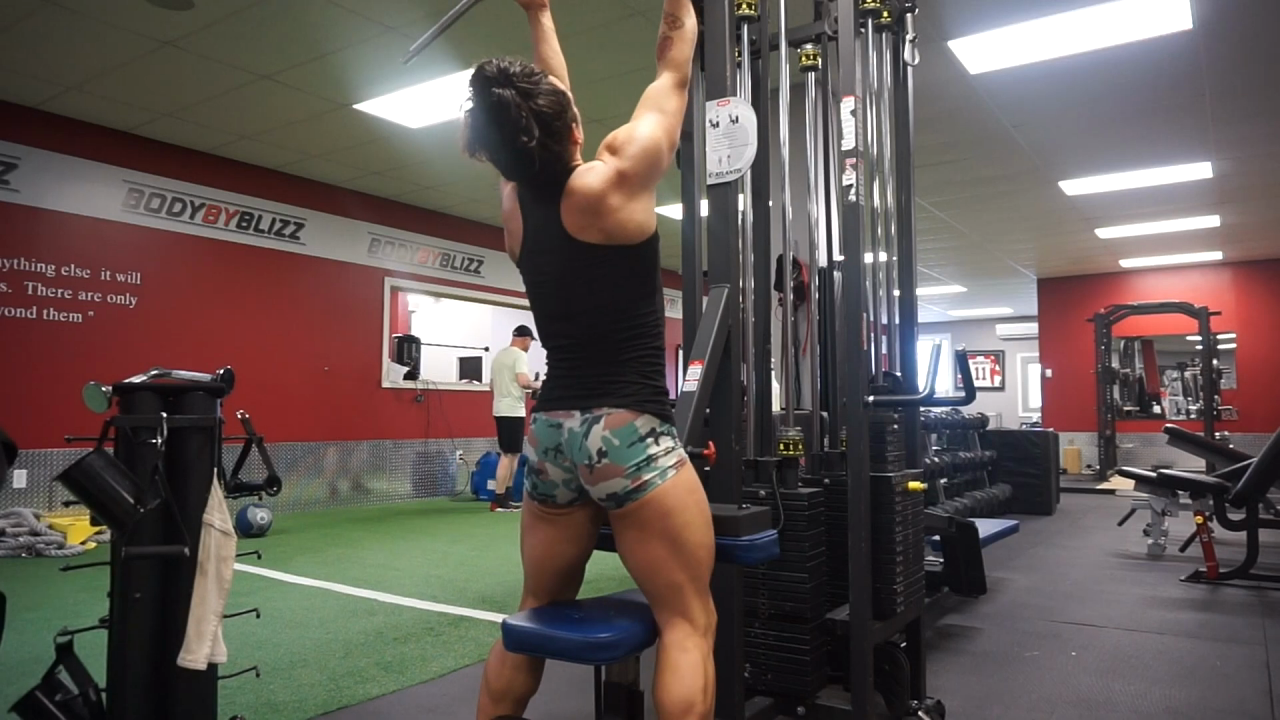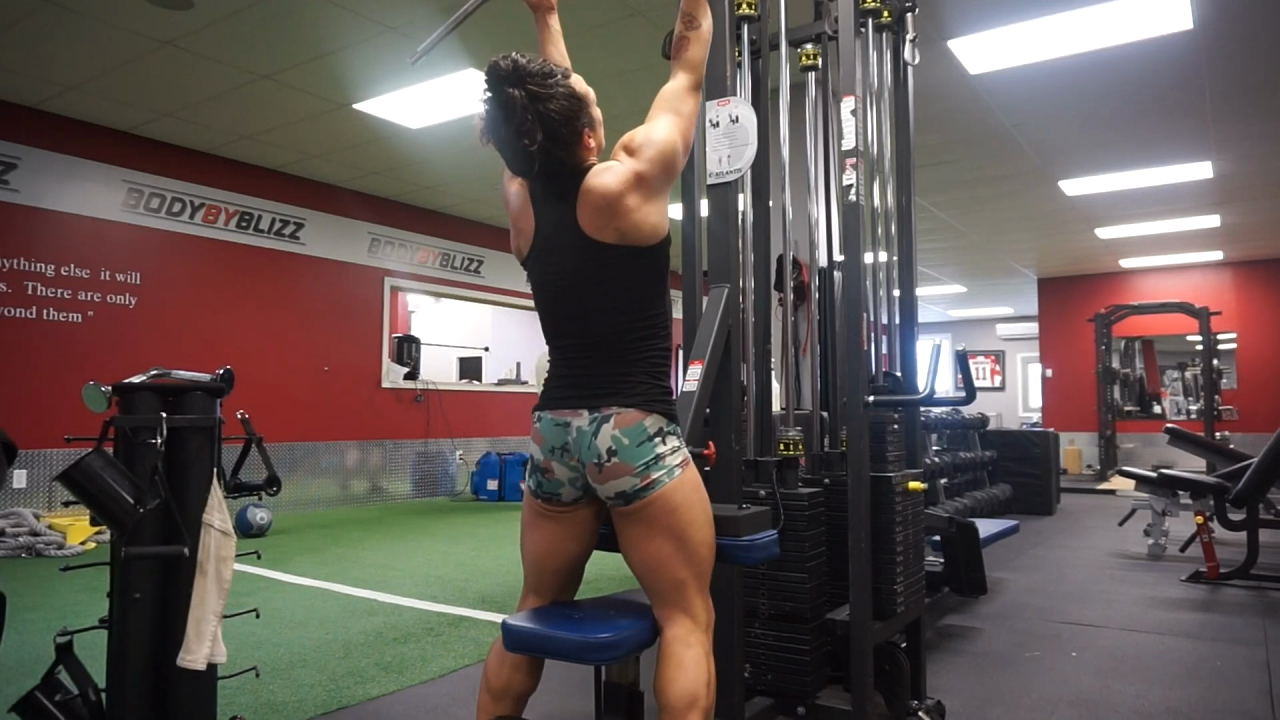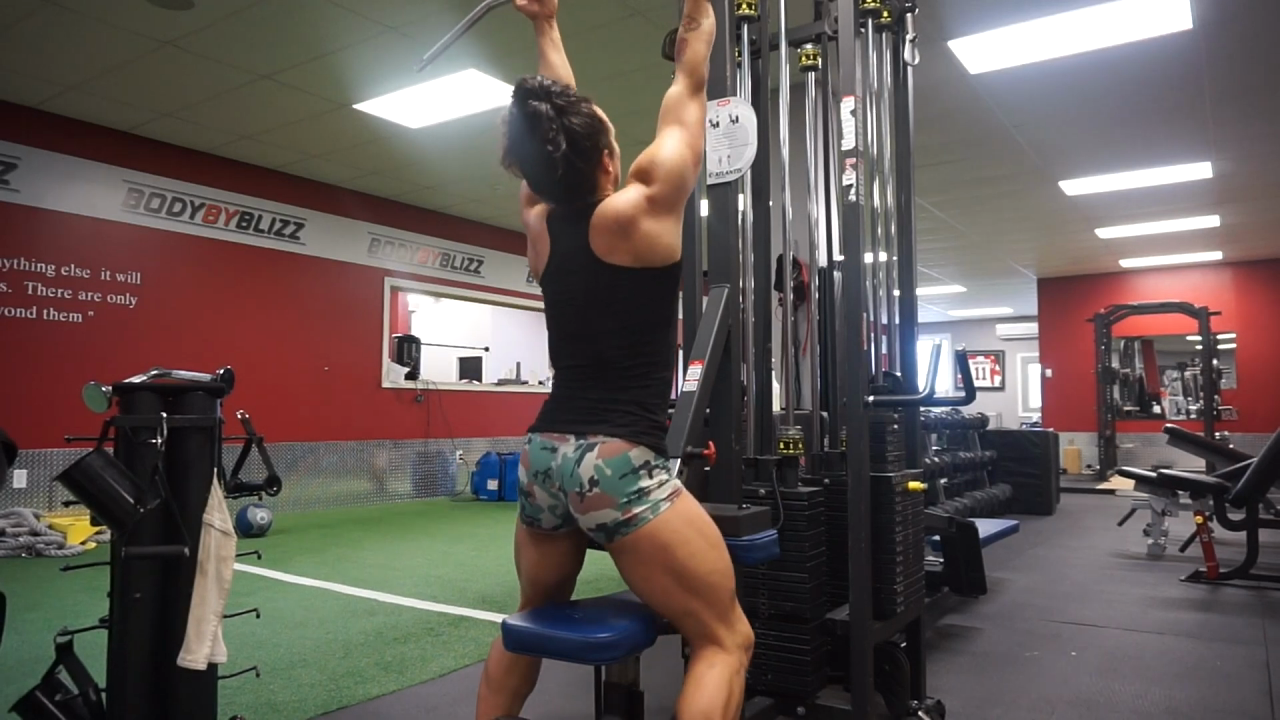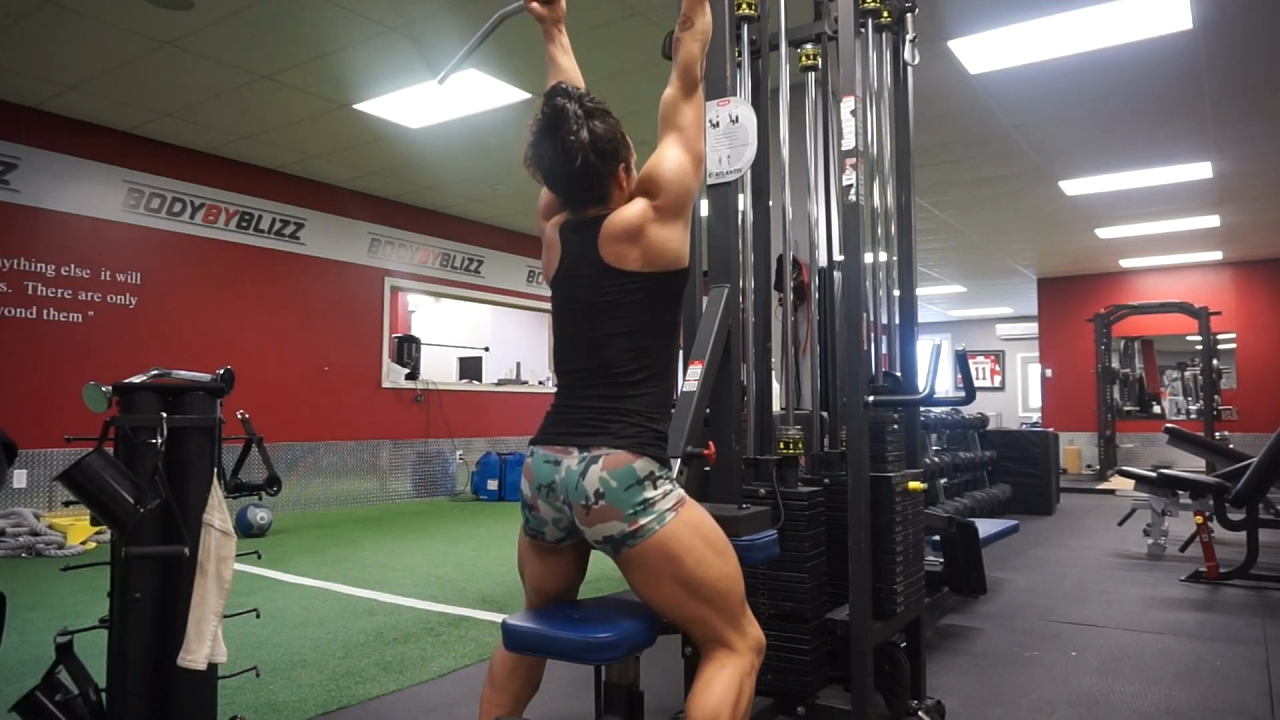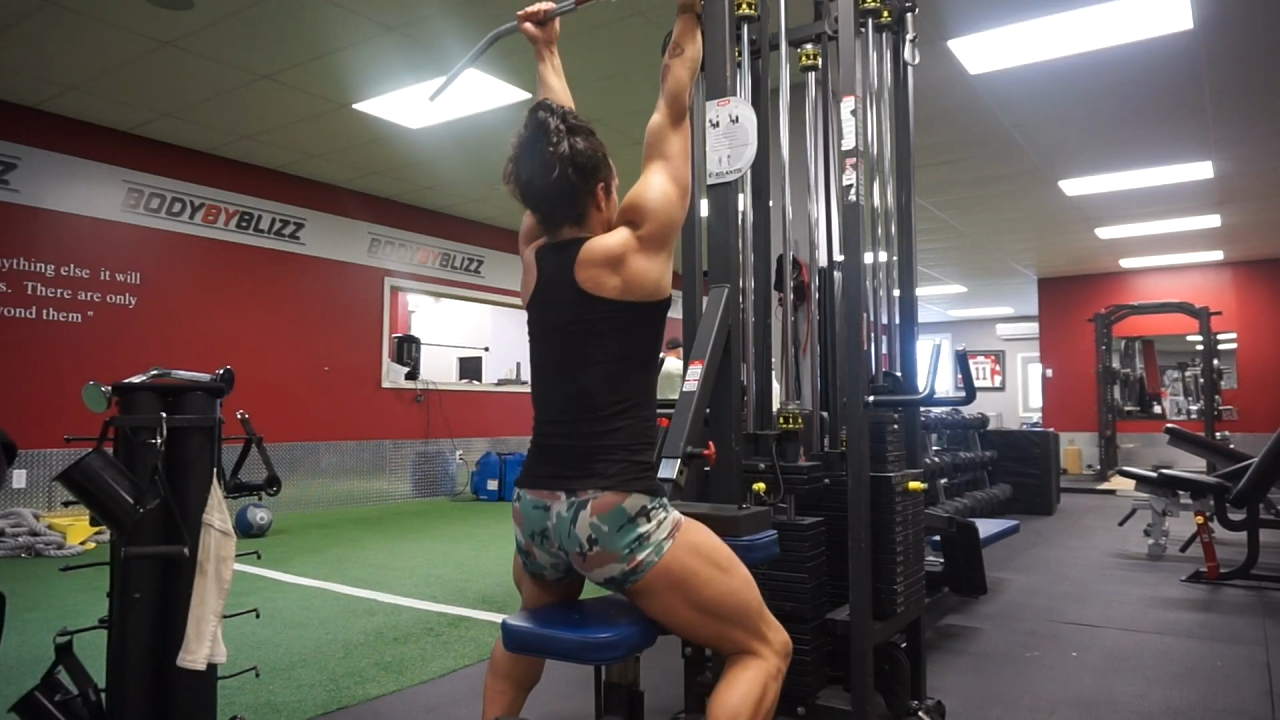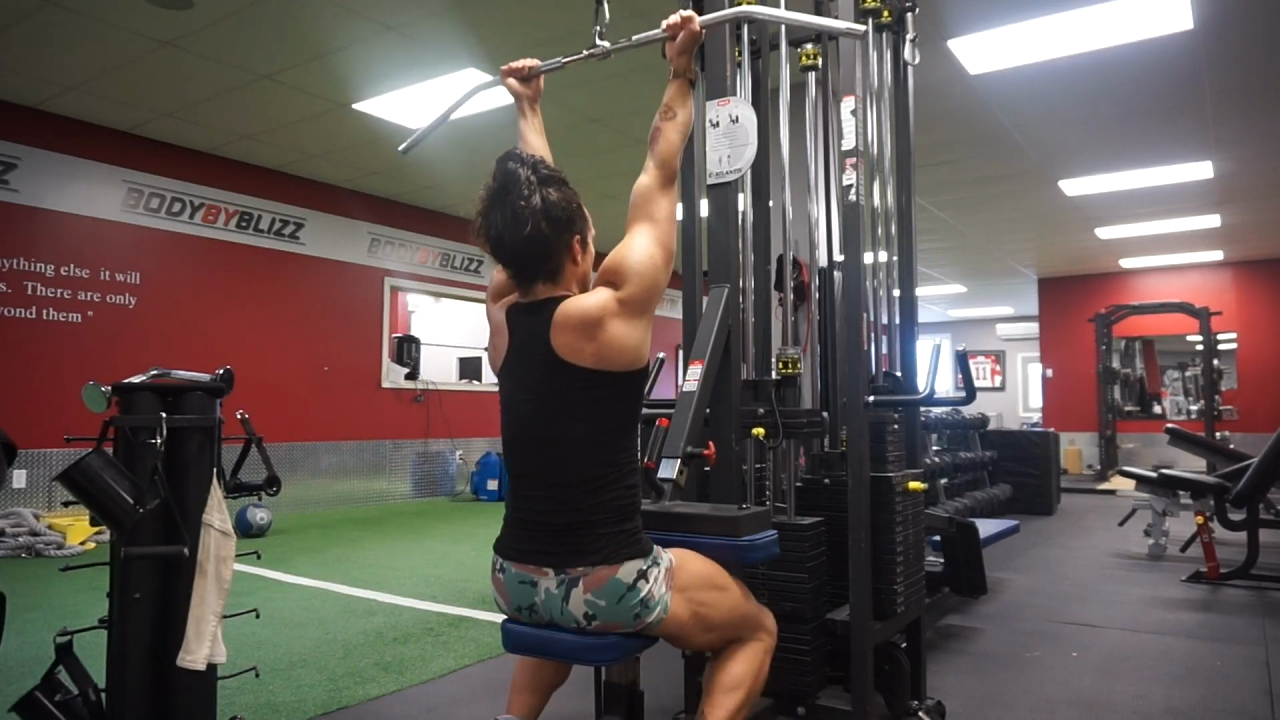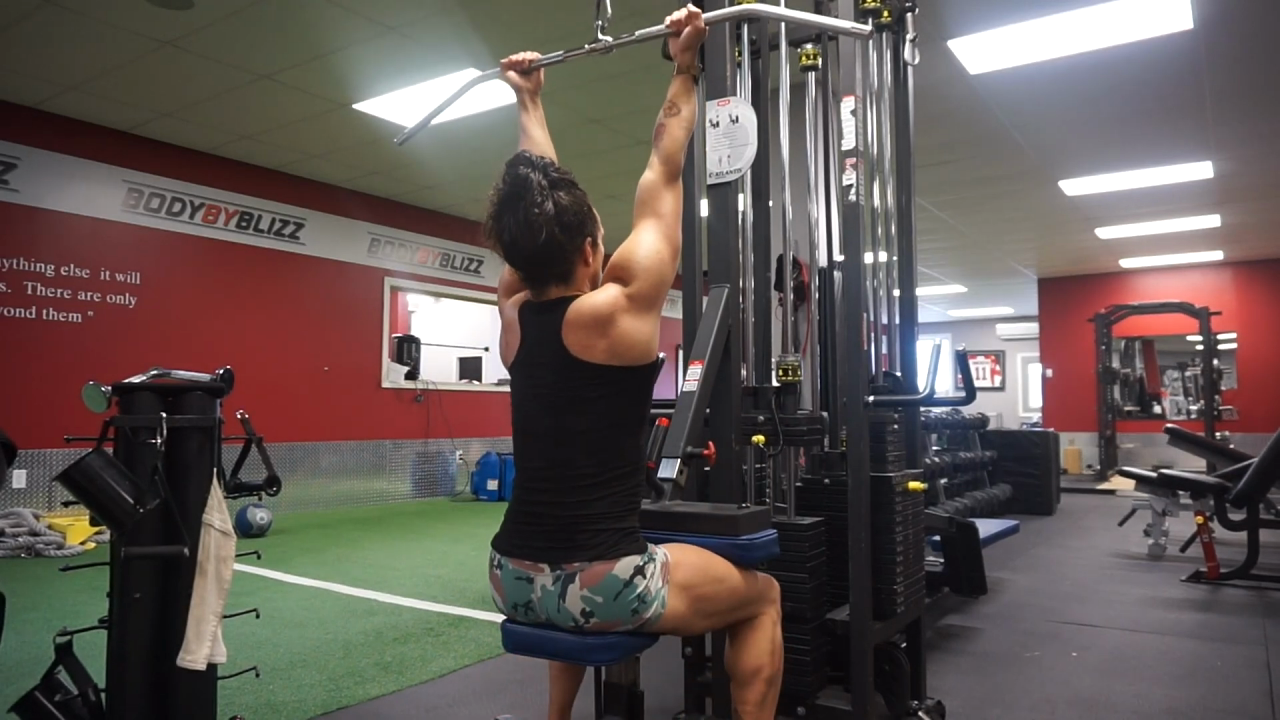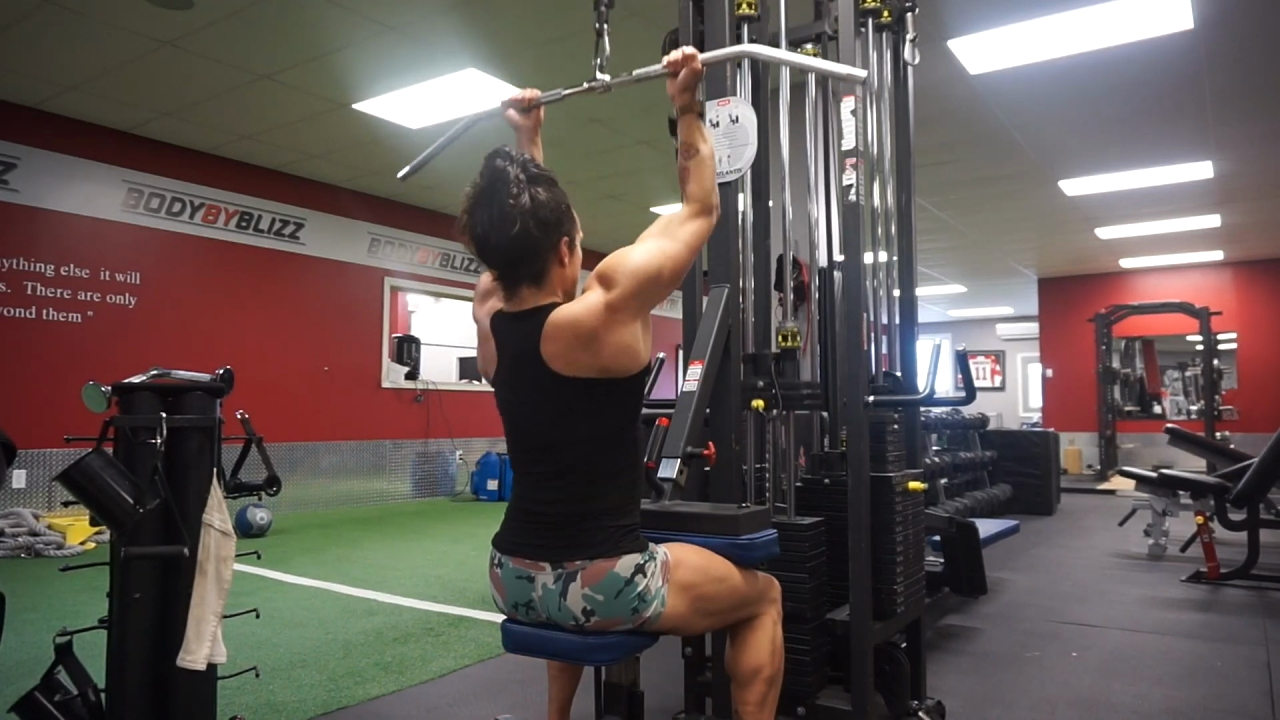
dt=0.5s
person 1, frame 1
left shoulder: (514, 201)
right shoulder: (610, 182)
left elbow: (547, 98)
right elbow: (673, 73)
left hip: (552, 432)
right hip: (630, 432)
left knee: (536, 617)
right knee: (689, 625)
person 1, frame 2
left shoulder: (521, 199)
right shoulder: (625, 182)
left elbow: (552, 103)
right elbow: (688, 71)
left hip: (555, 431)
right hip: (634, 430)
left knee: (534, 614)
right knee: (687, 623)
person 1, frame 3
left shoulder: (540, 223)
right shoulder: (640, 210)
left elbow: (558, 118)
right elbow: (691, 82)
left hip: (544, 457)
right hip: (621, 464)
left knee: (533, 618)
right knee: (725, 641)
person 1, frame 4
left shoulder: (556, 229)
right shoulder: (650, 221)
left elbow: (568, 125)
right elbow: (685, 85)
left hip: (546, 466)
right hip: (622, 473)
right knee: (737, 645)
person 1, frame 5
left shoulder: (532, 254)
right shoulder: (629, 250)
left elbow: (554, 149)
right elbow: (671, 118)
left hip: (537, 508)
right hip: (614, 513)
right knee: (765, 649)
person 1, frame 6
left shoulder: (502, 312)
right shoulder: (610, 313)
left elbow: (532, 199)
right elbow: (658, 182)
left wrist: (527, 108)
right wrist: (681, 73)
left hip: (516, 582)
right hip: (604, 583)
right knee: (755, 629)
person 1, frame 7
left shoulder: (514, 310)
right shoulder: (620, 308)
left elbow: (538, 193)
right elbow: (663, 174)
left wrist: (528, 103)
right wrist: (685, 70)
left hip: (513, 580)
right hip: (598, 585)
right knee: (760, 596)
person 1, frame 8
left shoulder: (488, 313)
right shoulder: (606, 312)
left elbow: (519, 228)
right elbow: (699, 210)
left wrist: (527, 140)
right wrist: (687, 108)
left hip: (514, 580)
right hip: (598, 585)
right knee: (761, 596)
